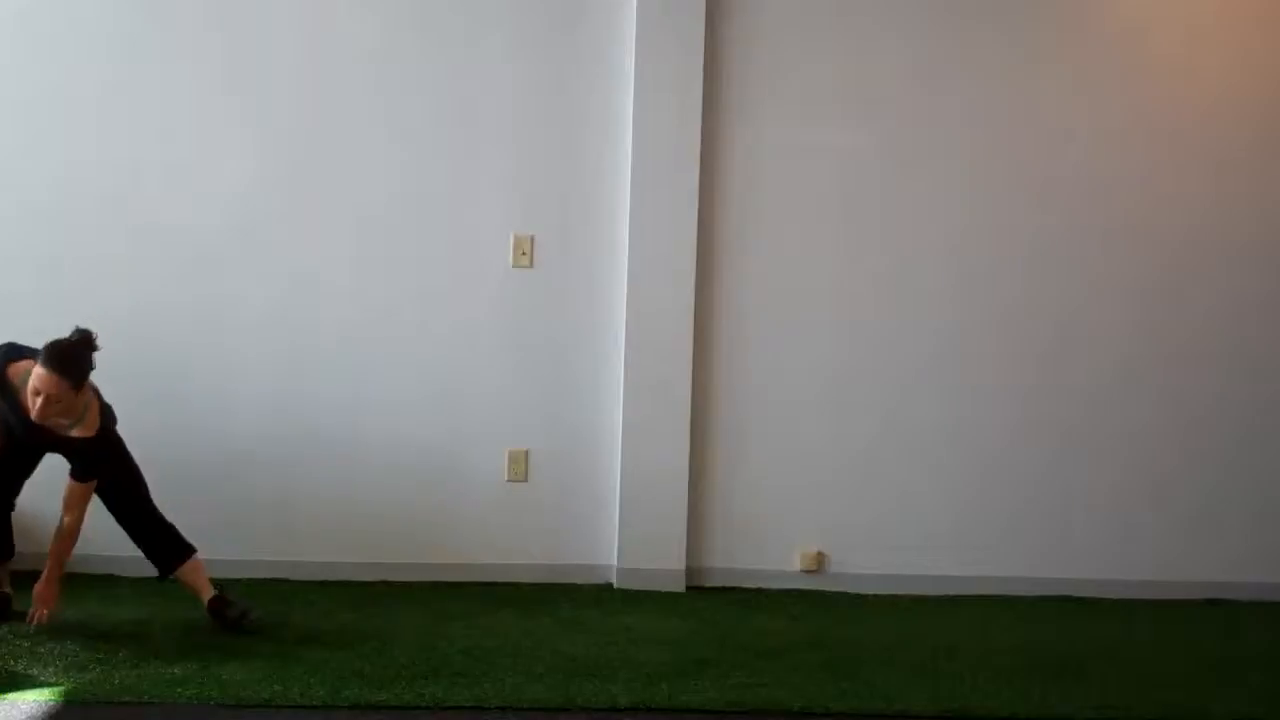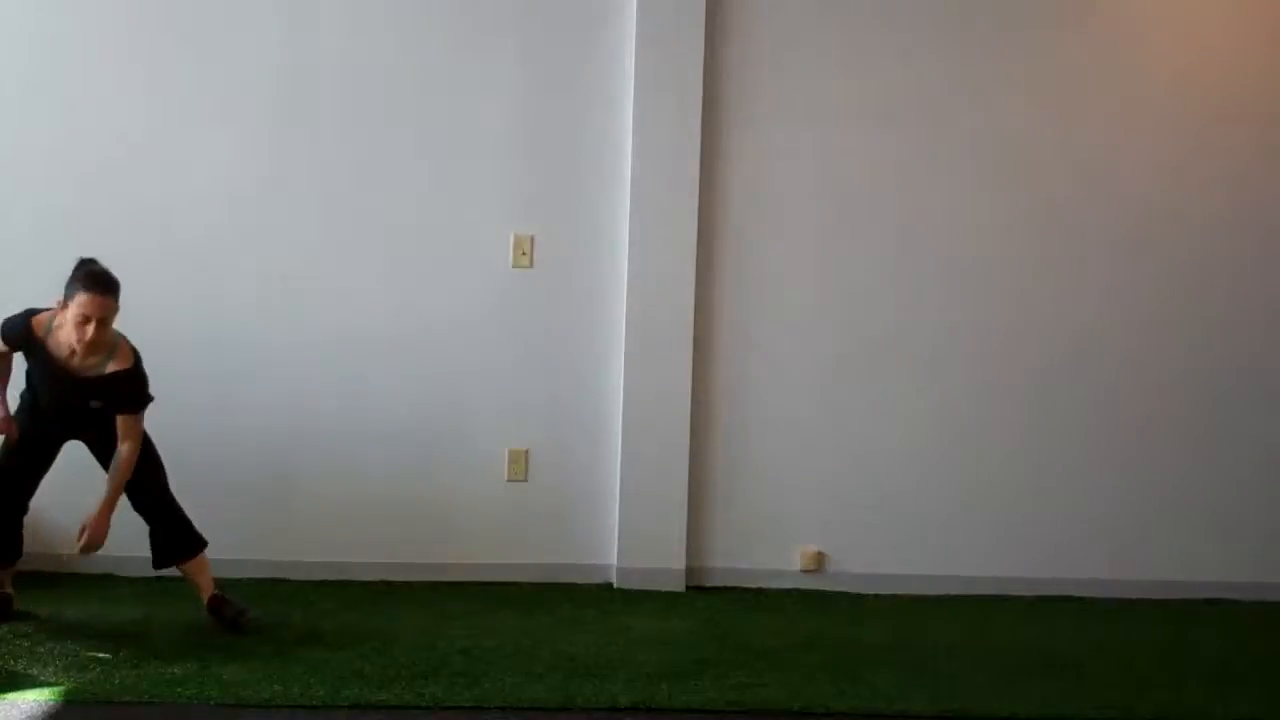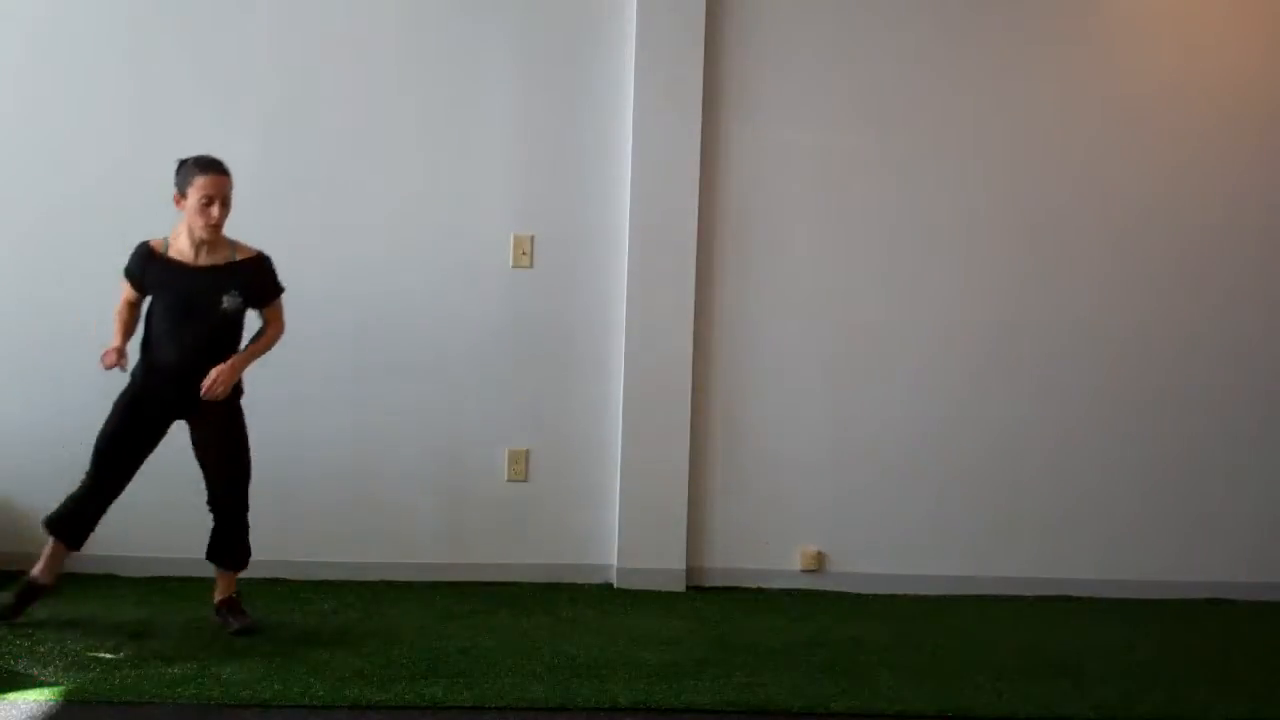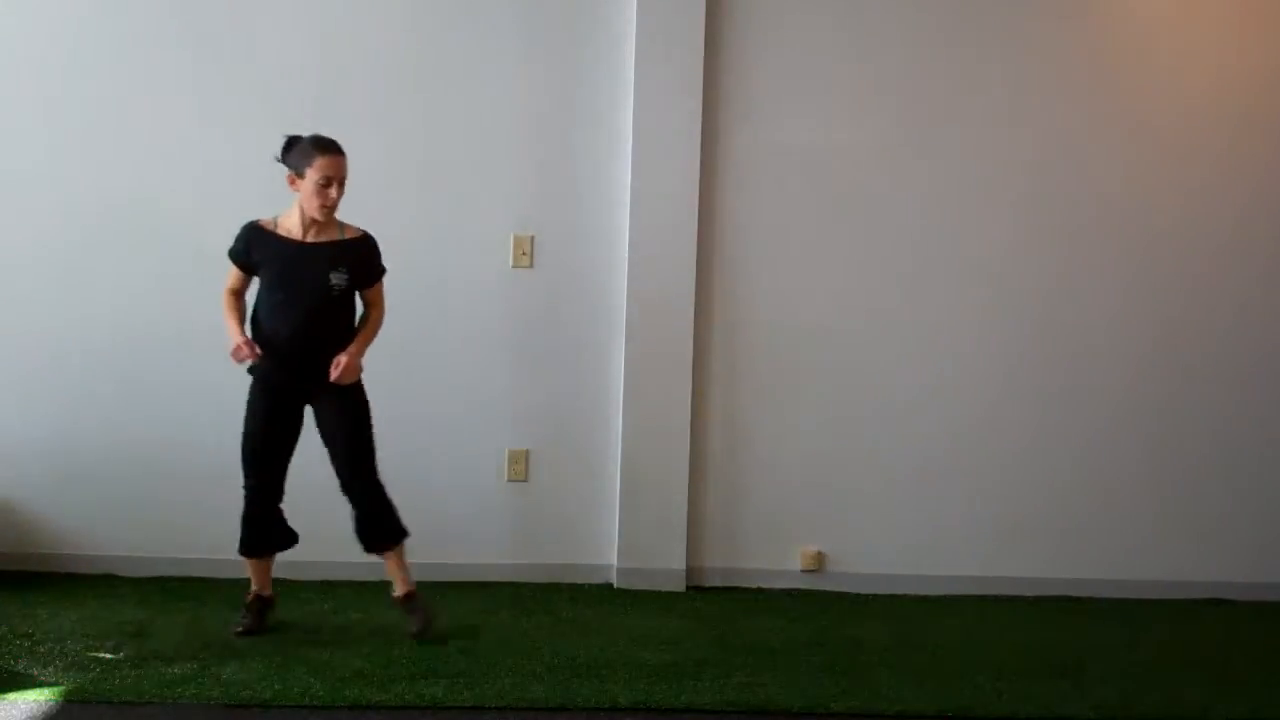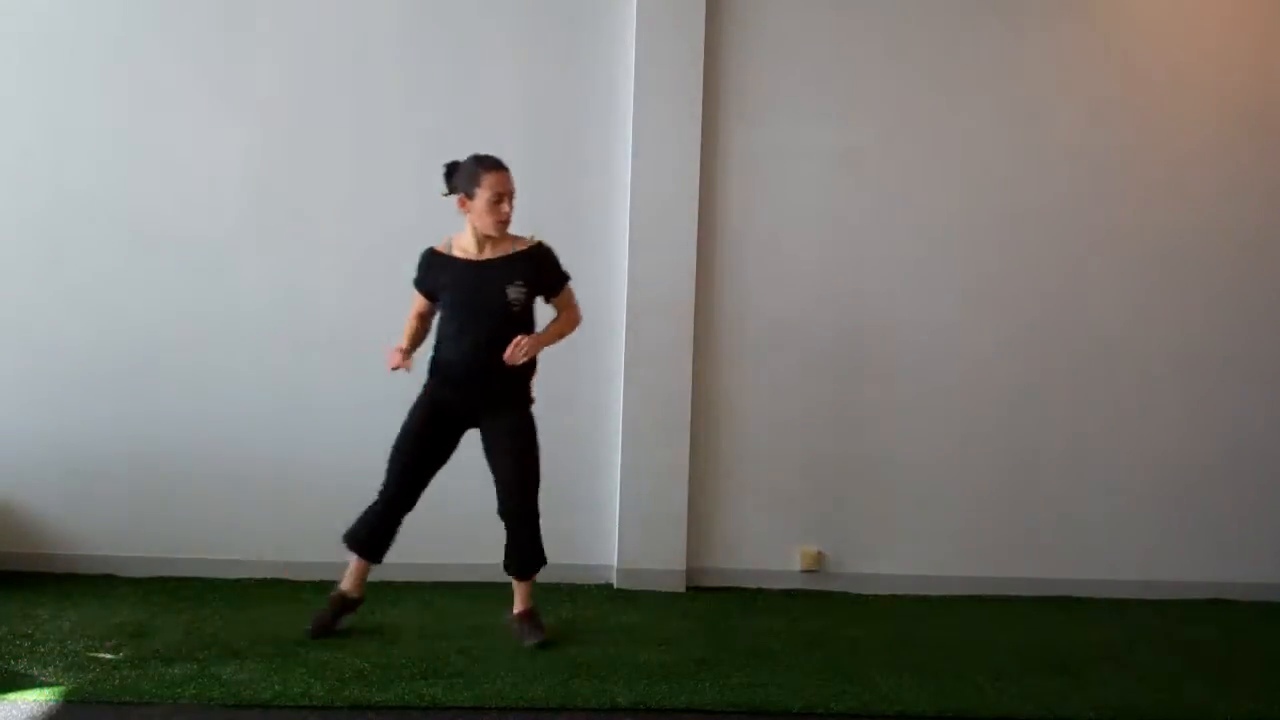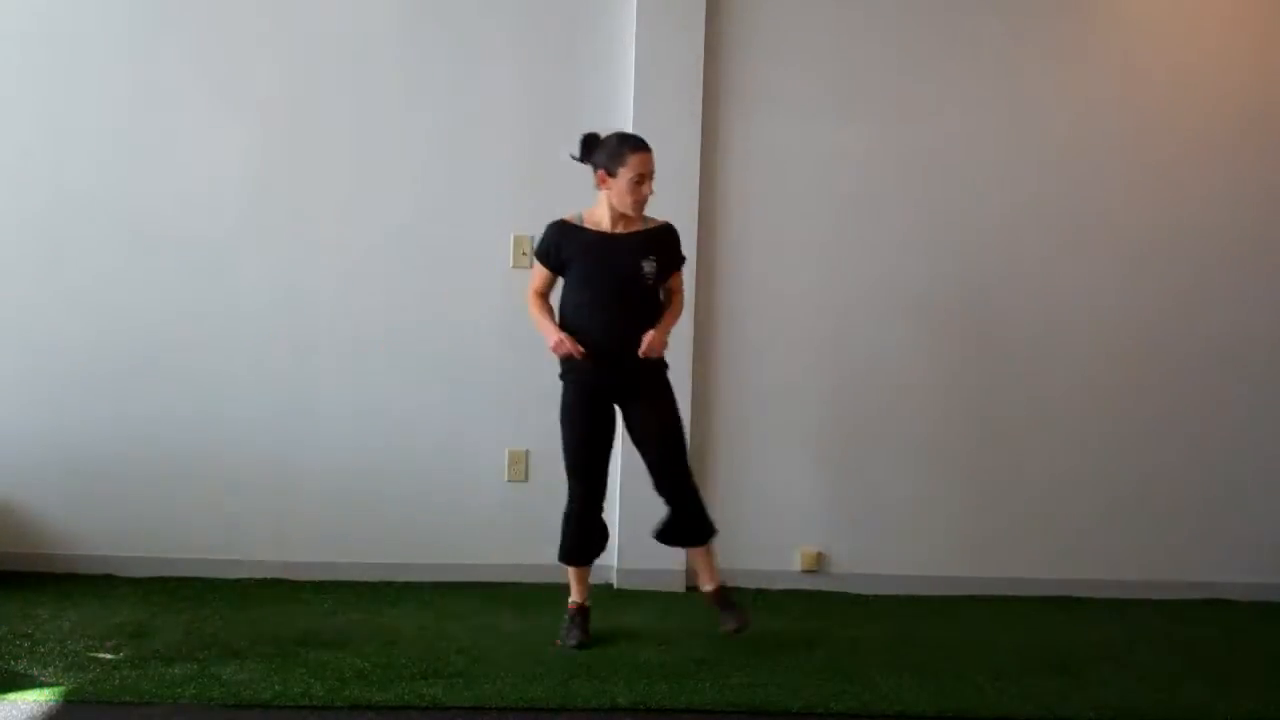
dt=0.3s
person 1, frame 1
left shoulder: (89, 431)
left elbow: (72, 515)
left wrist: (50, 580)
left hip: (78, 438)
left knee: (139, 514)
left ankle: (212, 598)
person 1, frame 2
left shoulder: (122, 366)
left elbow: (129, 443)
left wrist: (104, 513)
left hip: (105, 423)
right hip: (46, 414)
left knee: (158, 503)
left ankle: (212, 596)
person 1, frame 3
left shoulder: (250, 266)
right shoulder: (150, 255)
left elbow: (275, 324)
right elbow: (130, 301)
left wrist: (237, 363)
right wrist: (119, 343)
left hip: (214, 396)
right hip: (151, 385)
left knee: (230, 497)
right knee: (101, 483)
left ankle: (226, 597)
right ankle: (40, 578)
person 1, frame 4
left shoulder: (357, 246)
right shoulder: (257, 236)
left elbow: (374, 308)
right elbow: (232, 292)
left wrist: (355, 350)
right wrist: (238, 334)
left hip: (333, 380)
right hip: (274, 377)
left knee: (359, 481)
right knee: (261, 487)
left ankle: (404, 591)
right ankle: (260, 593)
person 1, frame 5
left shoulder: (532, 257)
right shoulder: (438, 261)
left elbow: (570, 313)
right elbow: (421, 314)
left wrist: (538, 340)
right wrist: (405, 347)
left hip: (506, 399)
right hip: (445, 392)
left knee: (518, 504)
right knee: (397, 492)
left ankle: (523, 608)
right ankle: (348, 592)
person 1, frame 6
left shoulder: (659, 237)
right shoulder: (566, 233)
left elbow: (675, 296)
right elbow: (535, 294)
left wrist: (663, 329)
right wrist: (552, 331)
left hip: (643, 375)
right hip: (583, 378)
left knee: (674, 478)
right knee: (586, 489)
left ankle: (712, 586)
right ankle: (578, 603)
